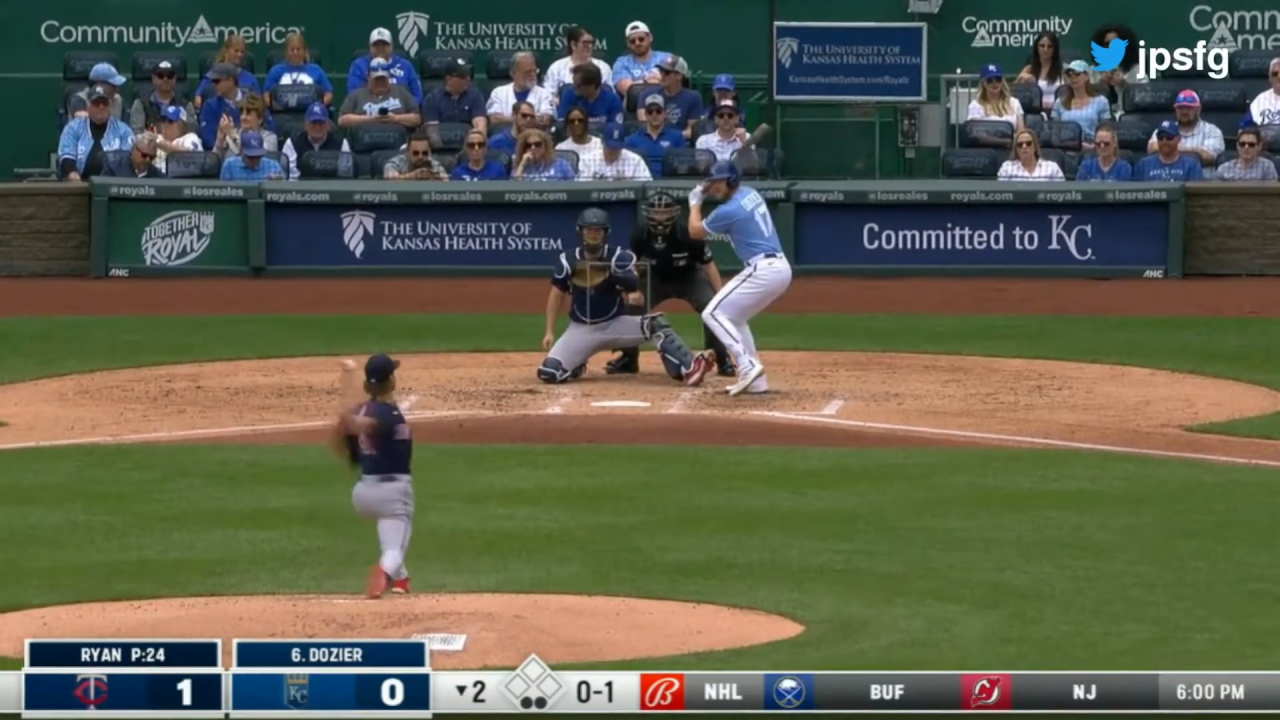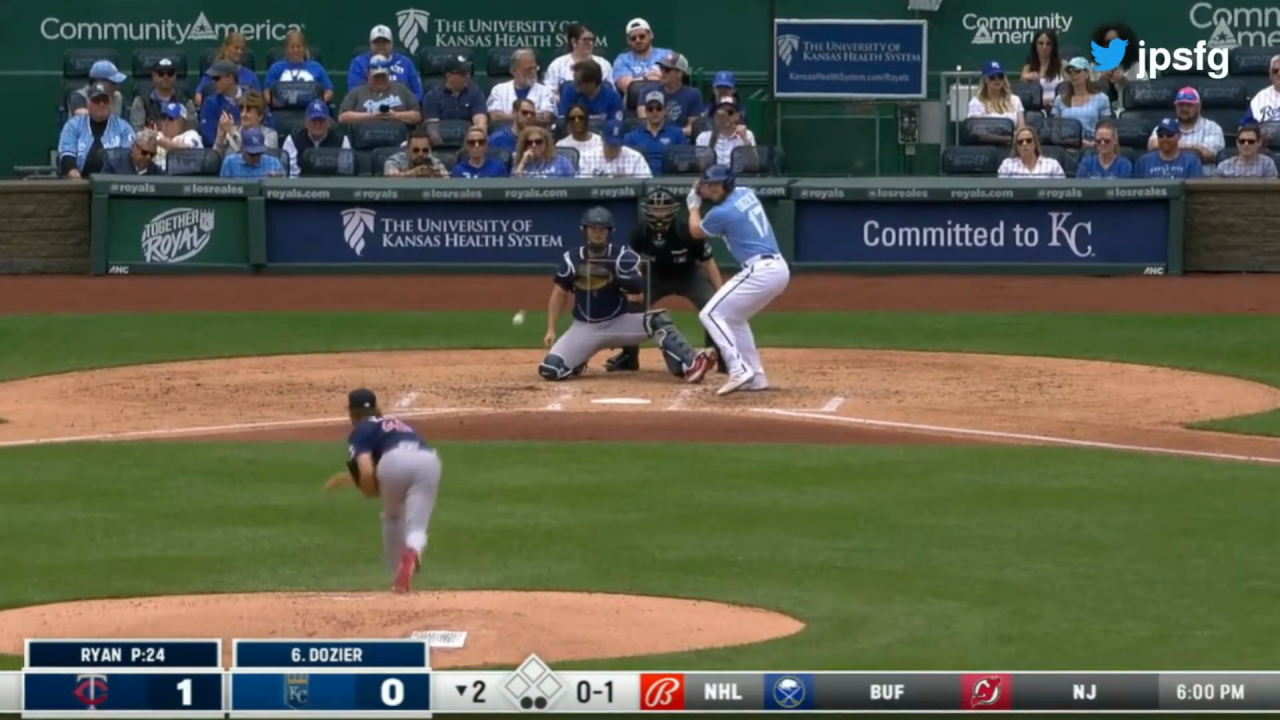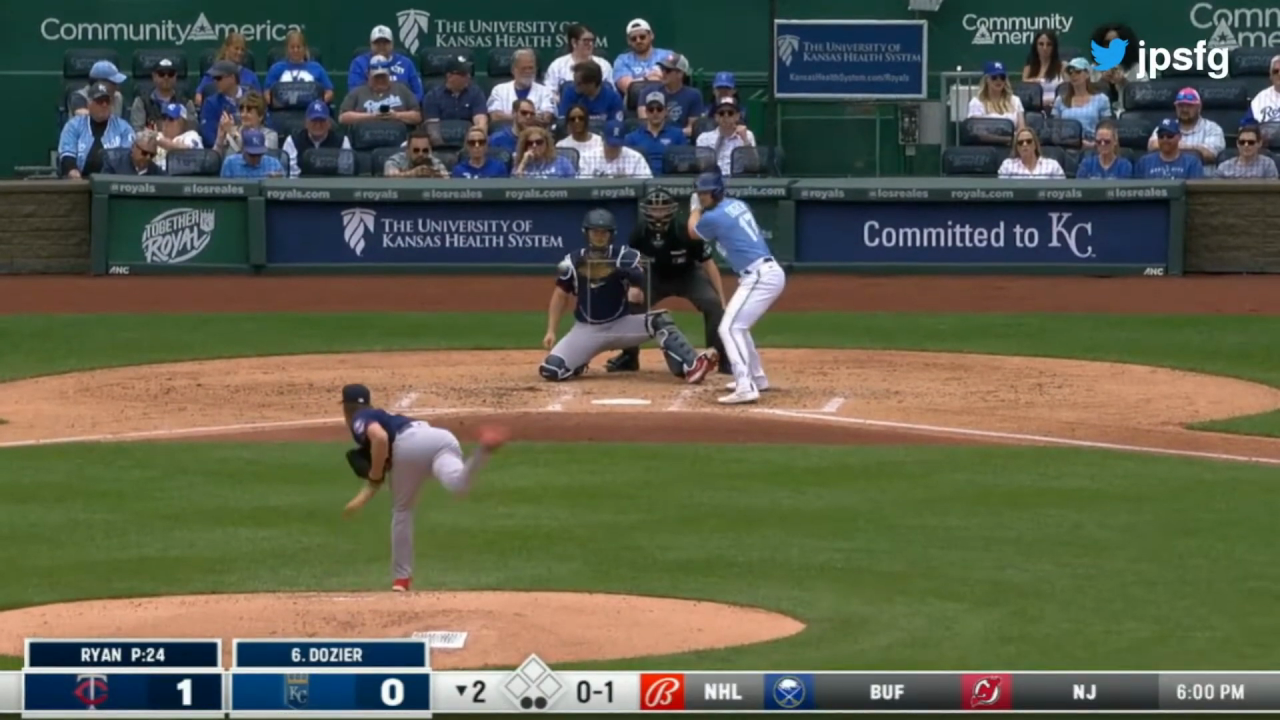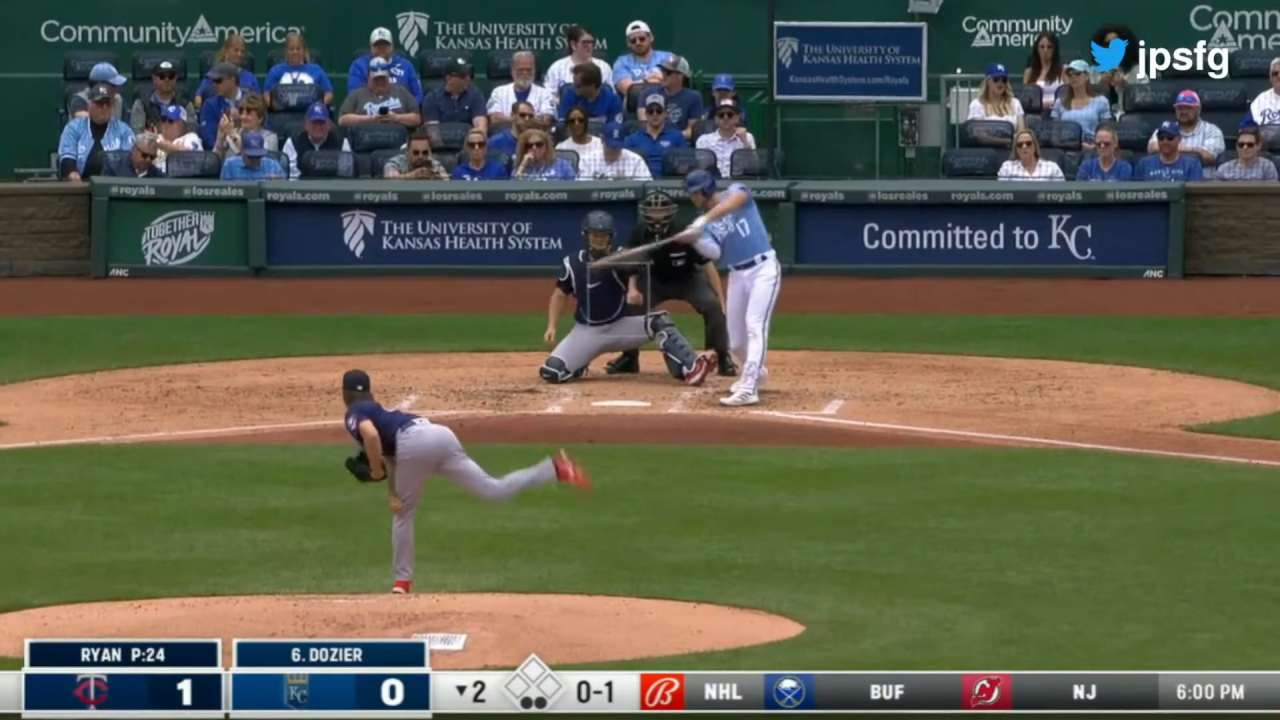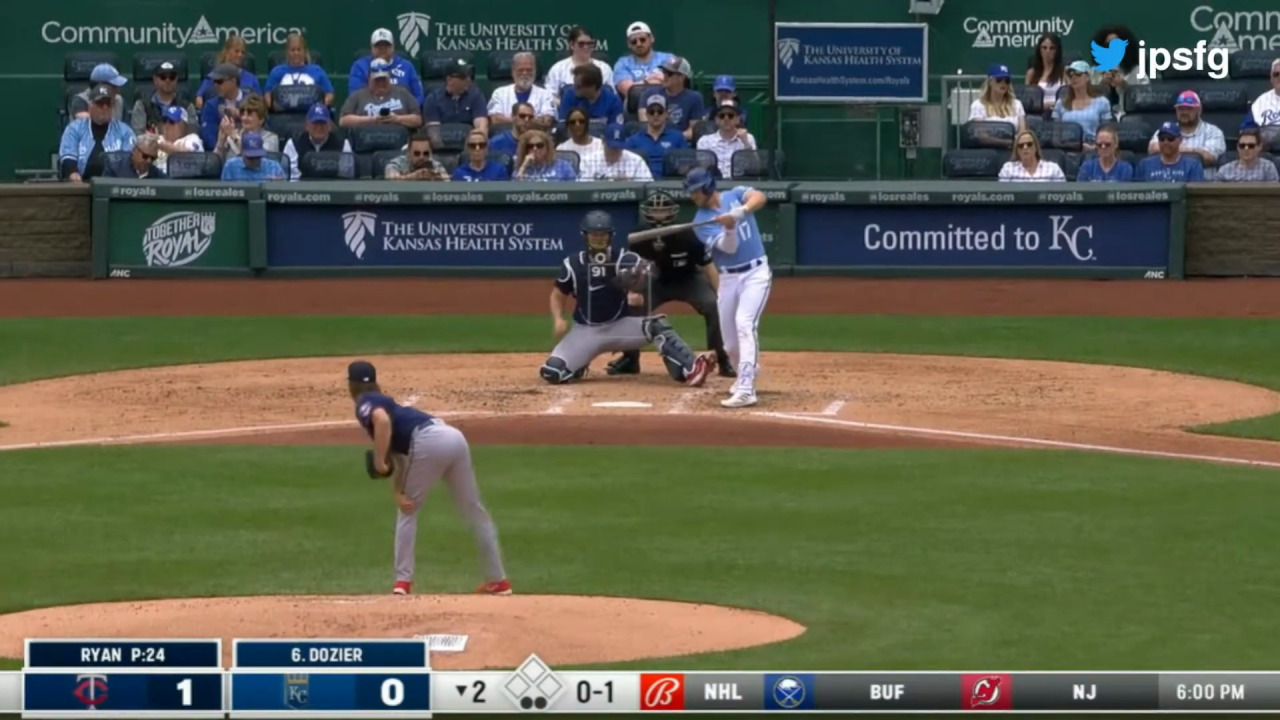
dt=0.2s
person 1, frame 1
left shoulder: (728, 211)
right shoulder: (750, 193)
left elbow: (695, 232)
left wrist: (694, 202)
right wrist: (708, 192)
left hip: (763, 270)
right hip: (779, 269)
left knee: (713, 314)
right knee: (733, 318)
left ankle: (748, 366)
right ankle: (754, 380)
person 1, frame 2
left shoulder: (722, 213)
right shoulder: (747, 194)
left elbow: (696, 231)
left wrist: (693, 205)
right wrist: (702, 192)
left hip: (760, 271)
right hip: (778, 270)
left knee: (711, 314)
right knee: (734, 319)
left ankle: (739, 370)
right ankle: (755, 376)
person 1, frame 3
left shoulder: (712, 218)
right shoulder: (736, 205)
left elbow: (693, 233)
left wrist: (695, 208)
right wrist: (702, 204)
left hip: (761, 277)
right hip: (769, 275)
left knee: (730, 328)
right knee: (737, 326)
left ankle: (745, 388)
right ankle: (756, 378)
person 1, frame 4
left shoulder: (735, 192)
right shoulder: (704, 225)
left elbow: (737, 199)
right elbow: (715, 253)
left wrist: (703, 220)
right wrist: (695, 239)
left hip: (765, 270)
right hip: (738, 276)
left knee: (755, 325)
right knee: (737, 340)
left ankle: (749, 390)
right ankle: (755, 373)
person 1, frame 5
left shoulder: (736, 195)
right shoulder: (702, 221)
left elbow: (760, 198)
right elbow: (729, 247)
left wrist: (740, 211)
right wrist: (730, 227)
left hip: (756, 273)
right hip: (728, 279)
left knee: (745, 325)
right knee: (731, 341)
left ankle: (746, 390)
right ankle: (747, 373)
person 2, frame 1
left shoulder: (365, 410)
right shoulder: (385, 412)
right elbow: (351, 421)
left hip: (363, 492)
right hip: (393, 492)
right knee: (393, 554)
left ankle: (398, 576)
right ankle: (386, 571)
person 2, frame 2
left shoulder: (359, 432)
right shoulder: (391, 422)
left elbow: (367, 473)
left wrist: (370, 489)
right wrist: (345, 479)
left hip: (395, 462)
right hip: (427, 462)
left knee: (391, 516)
right knee: (415, 527)
left ankle: (400, 576)
right ankle: (411, 553)
person 2, frame 3
left shoulder: (359, 420)
left elbow: (379, 437)
right elbow: (376, 477)
left wrist: (376, 471)
right wrist: (360, 500)
left hip: (410, 448)
right hip: (442, 440)
left knee: (402, 511)
right knee: (460, 482)
left ankle: (402, 577)
right ankle: (486, 444)
person 2, frame 4
left shoulder: (353, 415)
right shoulder: (380, 412)
left elbow: (371, 435)
right elbow: (392, 459)
left wrist: (376, 470)
right wrist: (393, 495)
left hip: (415, 443)
right hip: (441, 436)
left knee: (404, 513)
right knee: (494, 489)
left ankle: (402, 579)
right ankle: (556, 469)
person 2, frame 5
left shoulder: (364, 402)
right shoulder: (382, 402)
left elbow: (383, 420)
right elbow: (397, 456)
left wrist: (381, 461)
right wrist: (398, 493)
left hip: (429, 442)
right hip: (452, 438)
left knee: (409, 513)
right knee: (474, 510)
left ankle: (403, 580)
right ankle: (498, 579)
person 3, frame 1
left shoulder: (688, 235)
right shoulder: (640, 234)
left elbow: (709, 266)
left hip: (689, 278)
right hip: (655, 279)
right knee: (628, 307)
left ankle: (722, 358)
right ankle: (629, 358)
person 3, frame 2
left shoulder: (687, 231)
right shoulder: (640, 232)
left elbow: (708, 262)
left hip: (689, 275)
right hip: (655, 276)
right knee: (629, 304)
left ankle: (721, 355)
right ankle: (629, 355)
person 3, frame 3
left shoulder: (687, 231)
right shoulder: (639, 233)
left elbow: (708, 263)
left wrist: (722, 297)
left hip: (688, 276)
right hip: (655, 277)
left knee: (713, 303)
left ankle: (723, 355)
right ankle: (629, 355)
person 3, frame 4
right shoulder: (639, 235)
left elbow: (708, 265)
left wrist: (721, 300)
right wrist: (632, 290)
left hip: (688, 279)
right hip: (654, 281)
left knee: (713, 305)
left ankle: (723, 358)
right ankle: (629, 357)
person 3, frame 5
left shoulder: (686, 235)
left elbow: (708, 266)
left hip: (689, 280)
right hip: (656, 282)
left knee: (714, 306)
left ankle: (723, 359)
right ankle: (630, 358)
person 4, frame 1
left shoulder: (619, 256)
right shoulder: (567, 260)
left elbow: (633, 284)
right elbow: (557, 296)
left wrist: (607, 275)
right wrist: (549, 332)
left hip: (615, 324)
right hip: (581, 329)
left knee: (656, 324)
right knee: (548, 373)
left ankle: (689, 369)
right ankle: (576, 366)
person 4, frame 2
left shoulder: (623, 256)
right shoulder: (571, 259)
left elbow: (638, 287)
right elbow: (559, 294)
left wrist: (610, 278)
right wrist: (551, 330)
left hip: (619, 322)
right hip: (585, 328)
left knee: (658, 321)
right knee: (550, 370)
left ankle: (690, 366)
right ankle: (577, 362)
person 4, frame 3
left shoulder: (624, 255)
right shoulder: (574, 261)
left elbow: (639, 279)
right elbow: (560, 296)
left wrist: (613, 270)
right wrist: (551, 331)
left hip: (621, 324)
right hip: (587, 330)
left knee: (660, 320)
right knee: (551, 370)
left ankle: (691, 367)
right ankle: (578, 363)
person 4, frame 4
right shoulder: (572, 263)
right elbow: (559, 296)
right wrist: (552, 326)
left hip: (621, 326)
right hip: (586, 331)
left knee: (659, 322)
right knee: (551, 372)
left ankle: (691, 368)
right ankle: (578, 365)
person 4, frame 5
left shoulder: (623, 259)
right shoulder: (572, 264)
left elbow: (645, 269)
right elbow: (557, 295)
left wrist: (641, 274)
right wrist: (558, 319)
left hip: (620, 325)
right hip: (585, 331)
left knee: (657, 325)
right knee: (551, 373)
left ankle: (691, 369)
right ankle: (579, 365)
